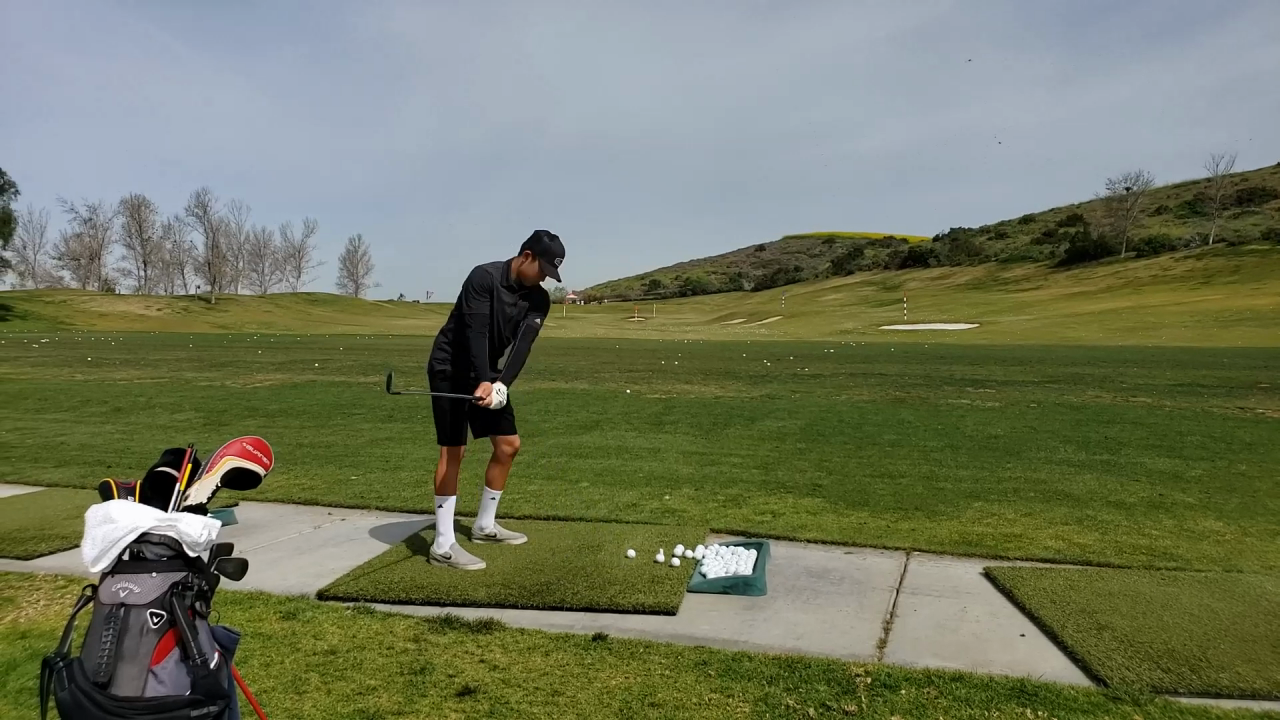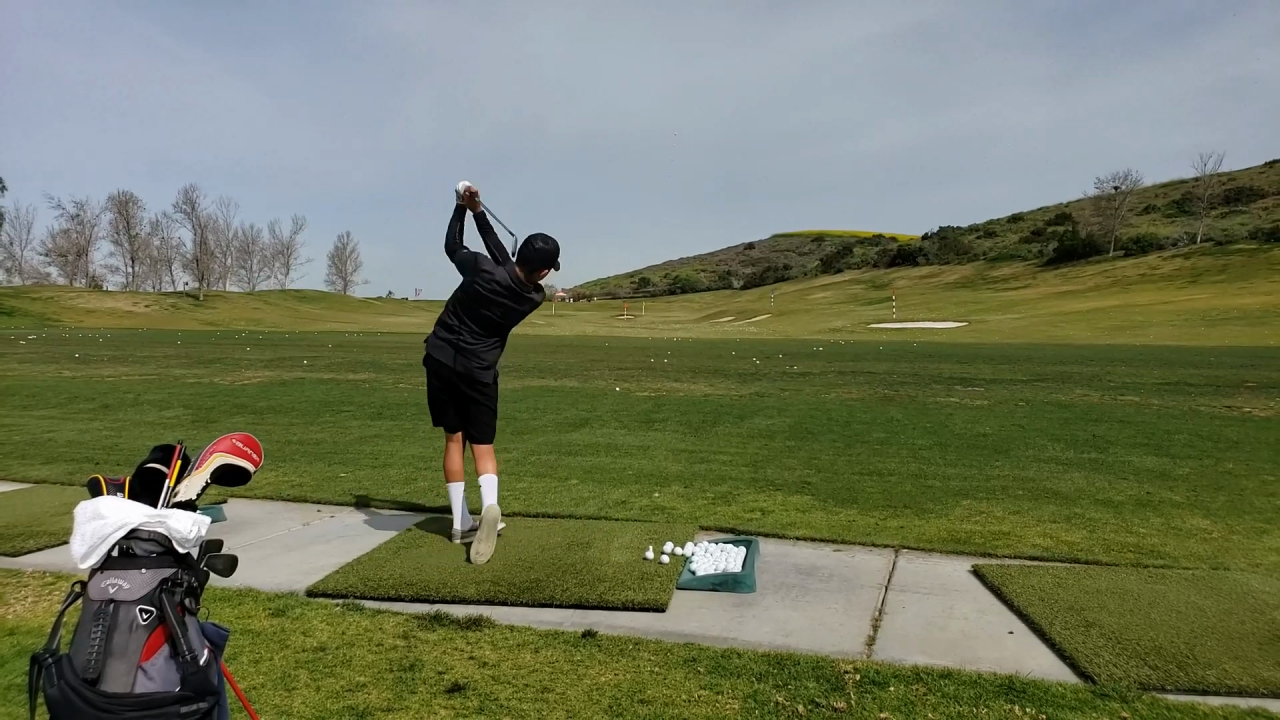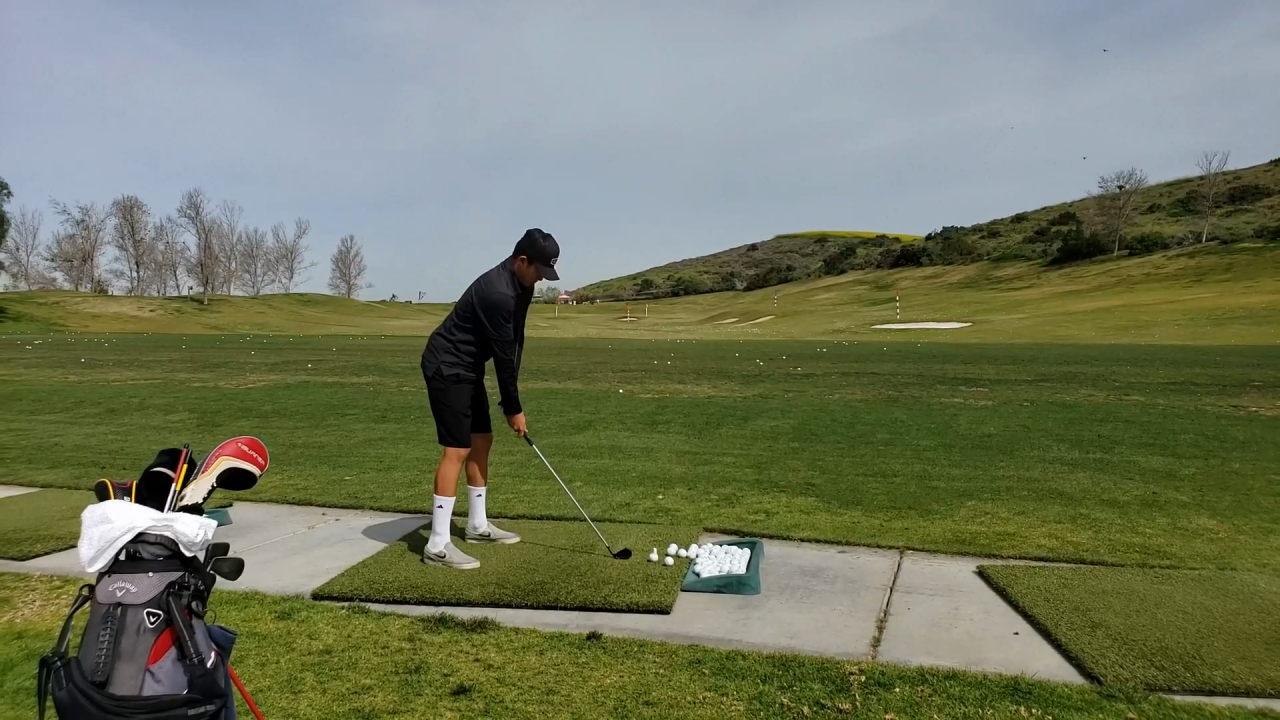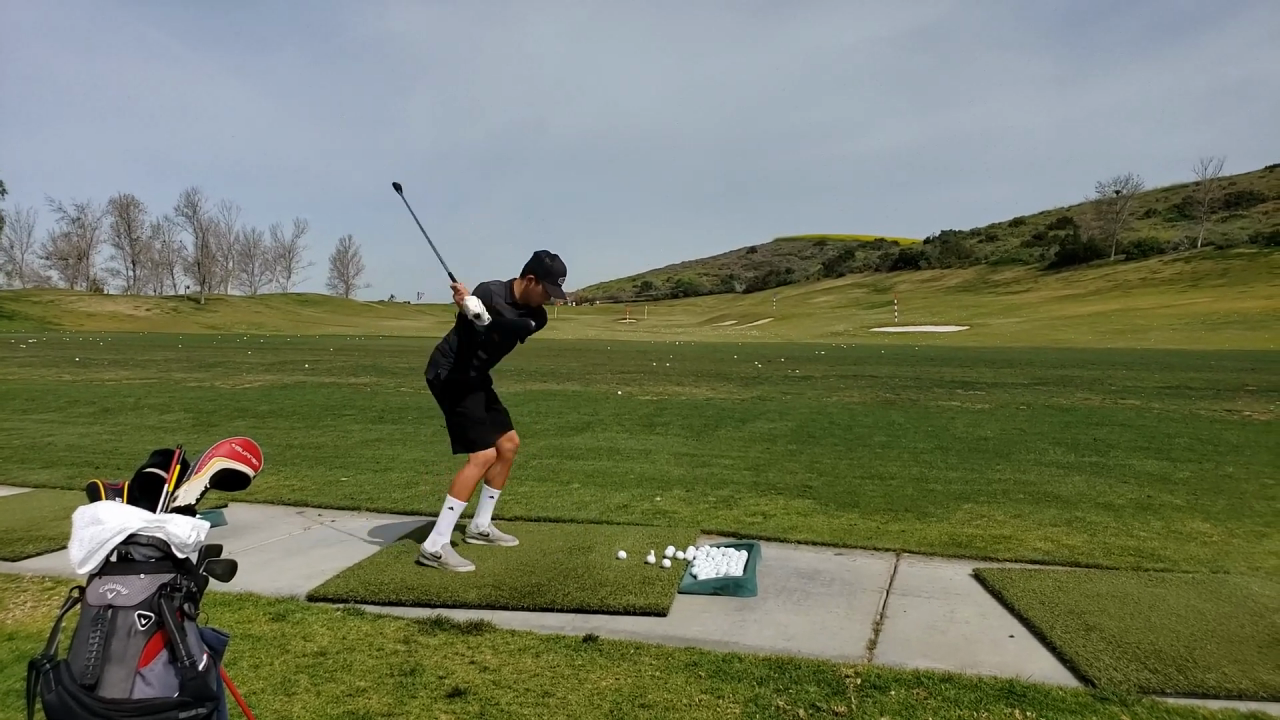
dt=1s
person 1, frame 1
left shoulder: (539, 301)
right shoulder: (484, 276)
left elbow: (521, 346)
right elbow: (476, 333)
left wrist: (499, 384)
right wrist: (482, 379)
left hip: (489, 376)
right hip: (449, 368)
left knee: (509, 446)
right knee: (453, 450)
left ankle: (485, 525)
right ankle: (443, 544)
person 1, frame 2
left shoulder: (483, 271)
right shoulder: (535, 297)
left elbow: (452, 245)
right elbow: (502, 263)
left wrist: (465, 203)
right wrist: (479, 213)
left hip: (440, 360)
right hip: (478, 373)
left knee: (454, 439)
right knee: (482, 445)
left ankle: (462, 523)
right ankle: (489, 508)
person 1, frame 3
left shoulder: (521, 286)
right shoulder: (497, 293)
left elbow: (515, 343)
right elbow: (503, 354)
left wrist: (511, 402)
right wrist: (513, 408)
left hip: (468, 368)
right hip: (447, 367)
left knee: (481, 442)
right knee: (457, 450)
left ankle: (477, 525)
right ankle: (438, 544)
person 1, frame 4
left shoulder: (536, 315)
right shoulder: (490, 293)
left elbow: (511, 330)
right elbow: (466, 343)
left wrist: (481, 314)
left hip: (473, 378)
right hip: (452, 377)
left knee: (508, 444)
right knee: (482, 454)
left ankle: (480, 525)
right ankle: (436, 545)
